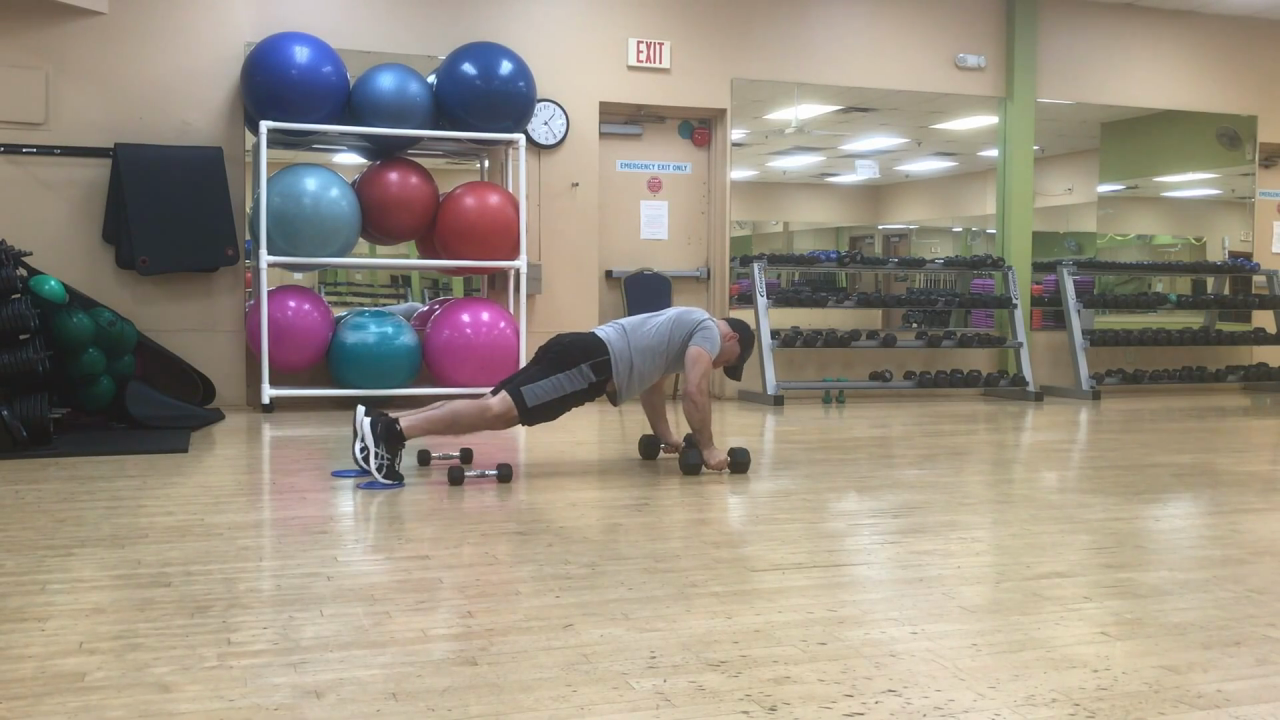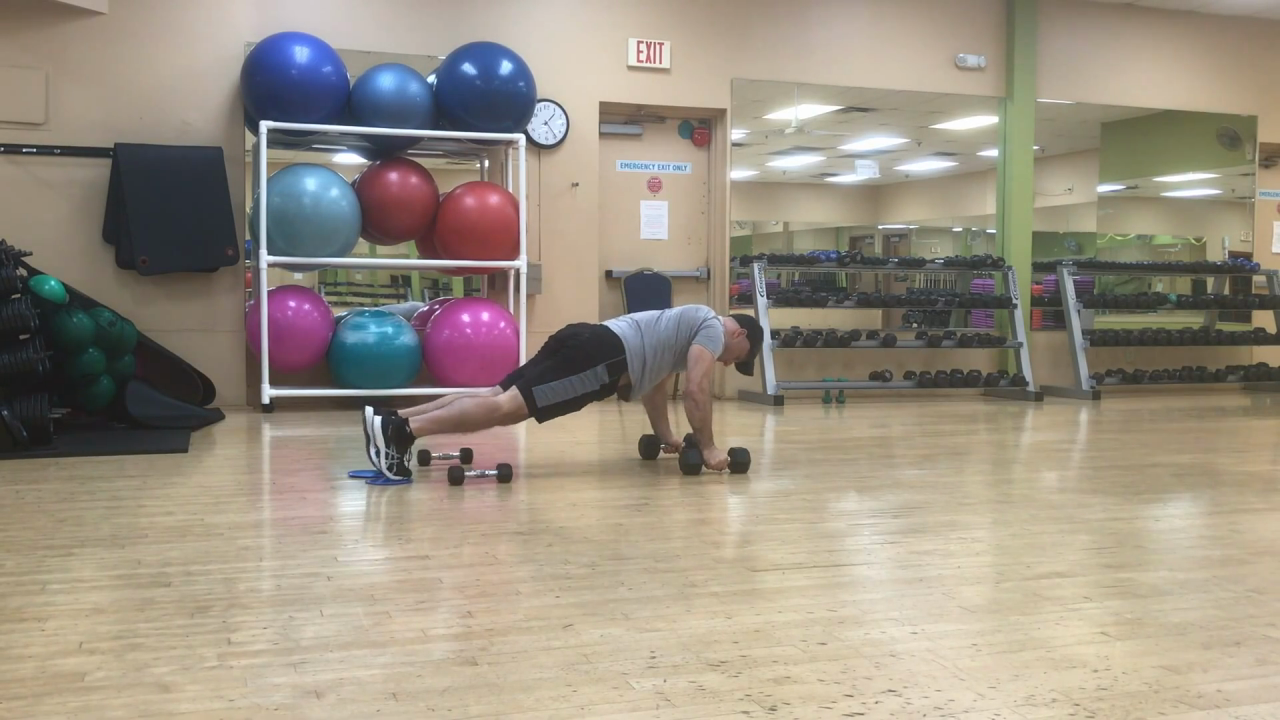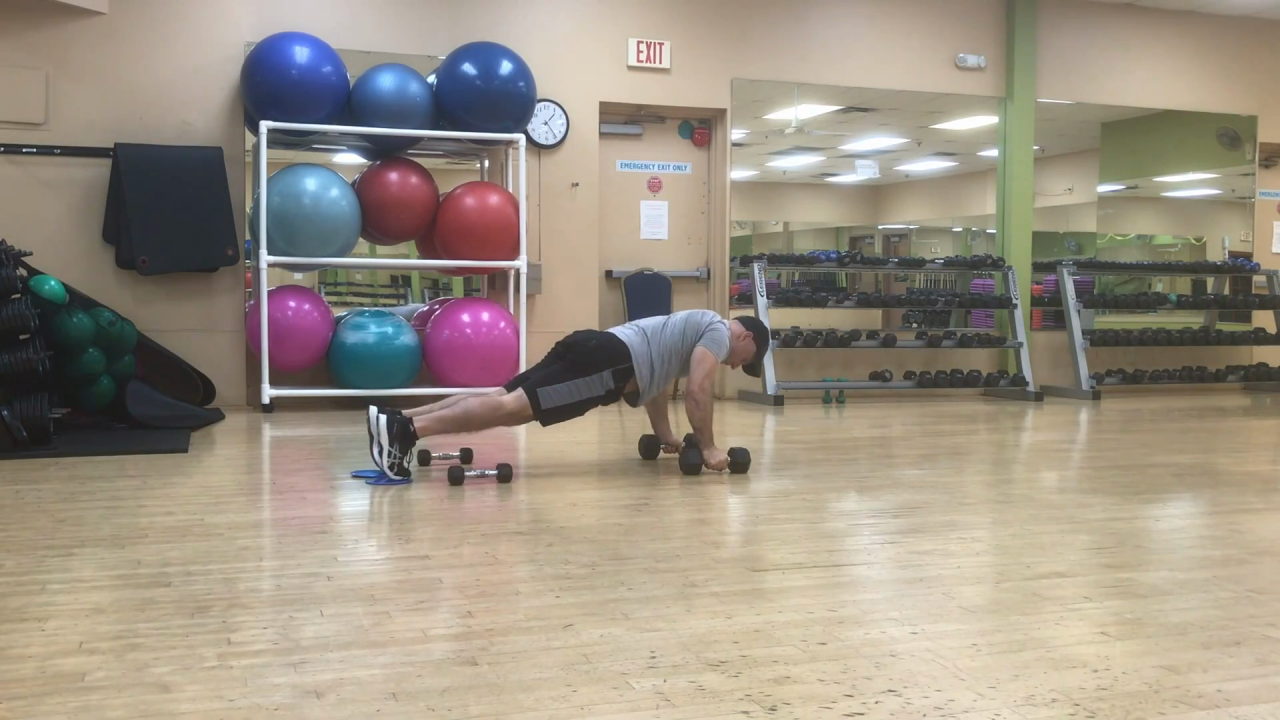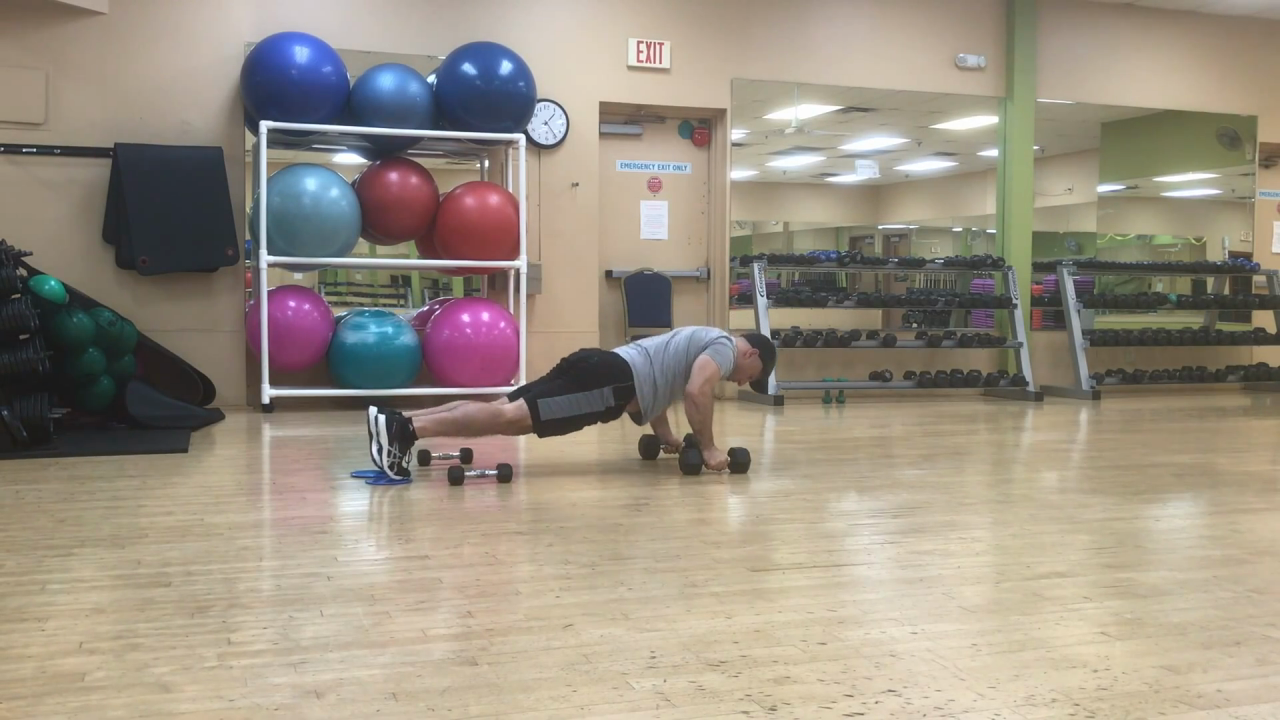
dt=0.2s
person 1, frame 1
left shoulder: (685, 326)
right shoulder: (707, 331)
left elbow: (651, 383)
right elbow: (694, 392)
left wrist: (666, 437)
right wrist: (707, 448)
left hip: (581, 352)
right hip: (592, 361)
left knee: (489, 404)
right knee: (499, 411)
left ankle: (381, 420)
right ankle: (392, 430)
person 1, frame 2
left shoulder: (692, 325)
right shoulder: (713, 329)
left elbow: (654, 379)
right elbow: (696, 390)
left wrist: (666, 436)
right wrist: (707, 448)
left hip: (587, 343)
right hip: (603, 356)
left knee: (497, 396)
right knee: (508, 406)
left ankle: (393, 419)
right ankle: (402, 430)
person 1, frame 3
left shoulder: (699, 327)
right shoulder: (719, 333)
left elbow: (656, 372)
right elbow: (697, 390)
left wrist: (665, 436)
right wrist: (708, 447)
left hip: (595, 350)
right hip: (609, 363)
left knee: (503, 399)
right knee: (512, 408)
left ankle: (397, 418)
right ankle: (406, 428)
person 1, frame 4
left shoulder: (705, 341)
right shoulder: (724, 348)
right elbow: (695, 392)
left wrist: (665, 435)
right wrist: (707, 448)
left hip: (603, 369)
right hip: (613, 382)
left knee: (504, 409)
right knee: (512, 418)
left ankle: (399, 421)
right ankle: (406, 429)
